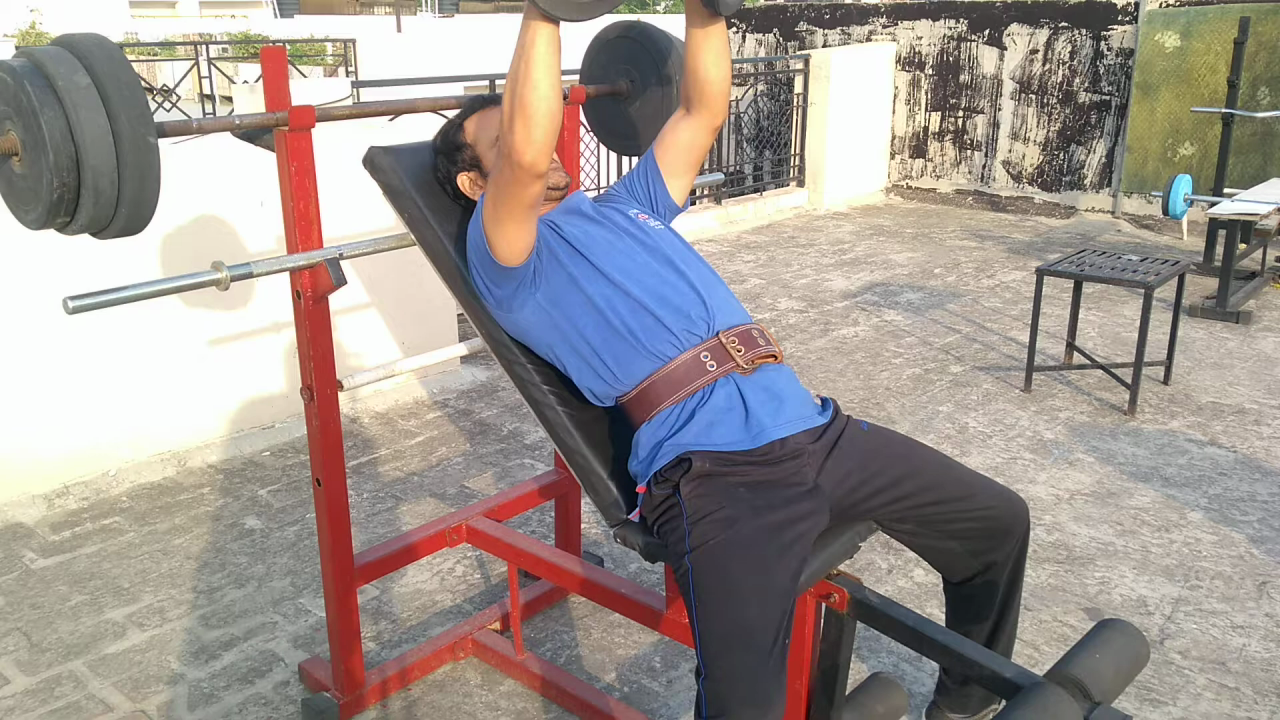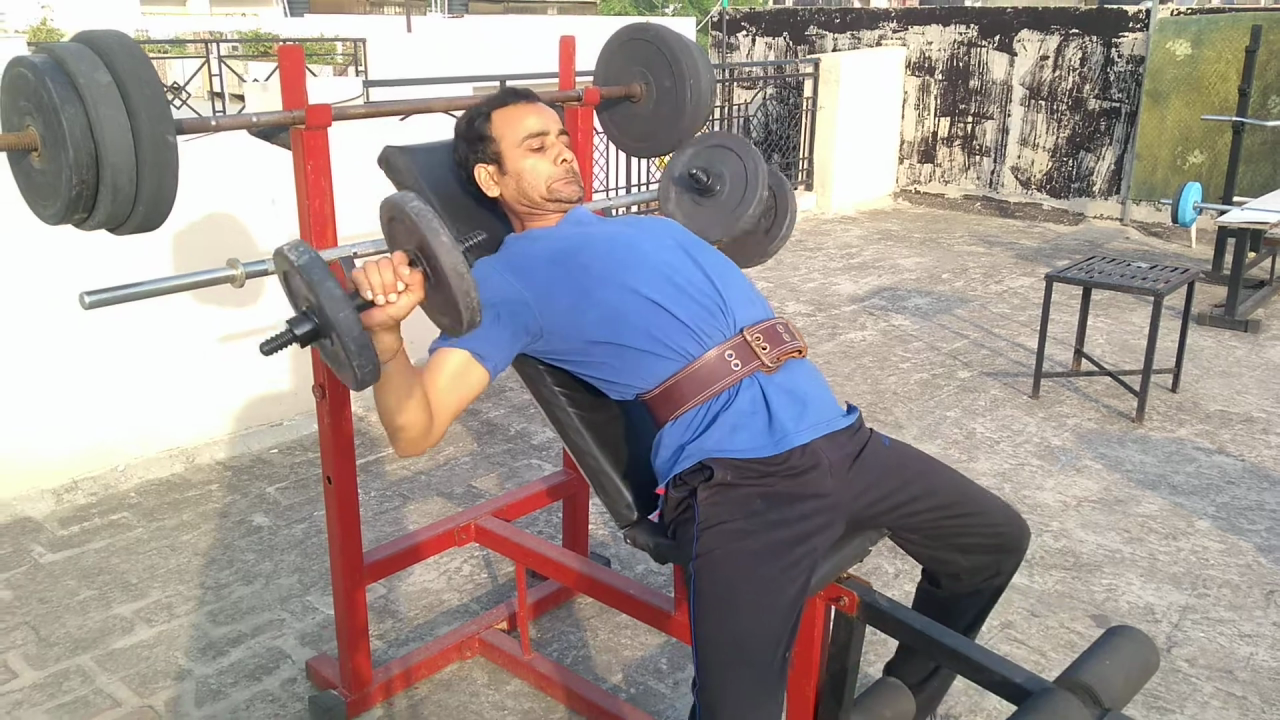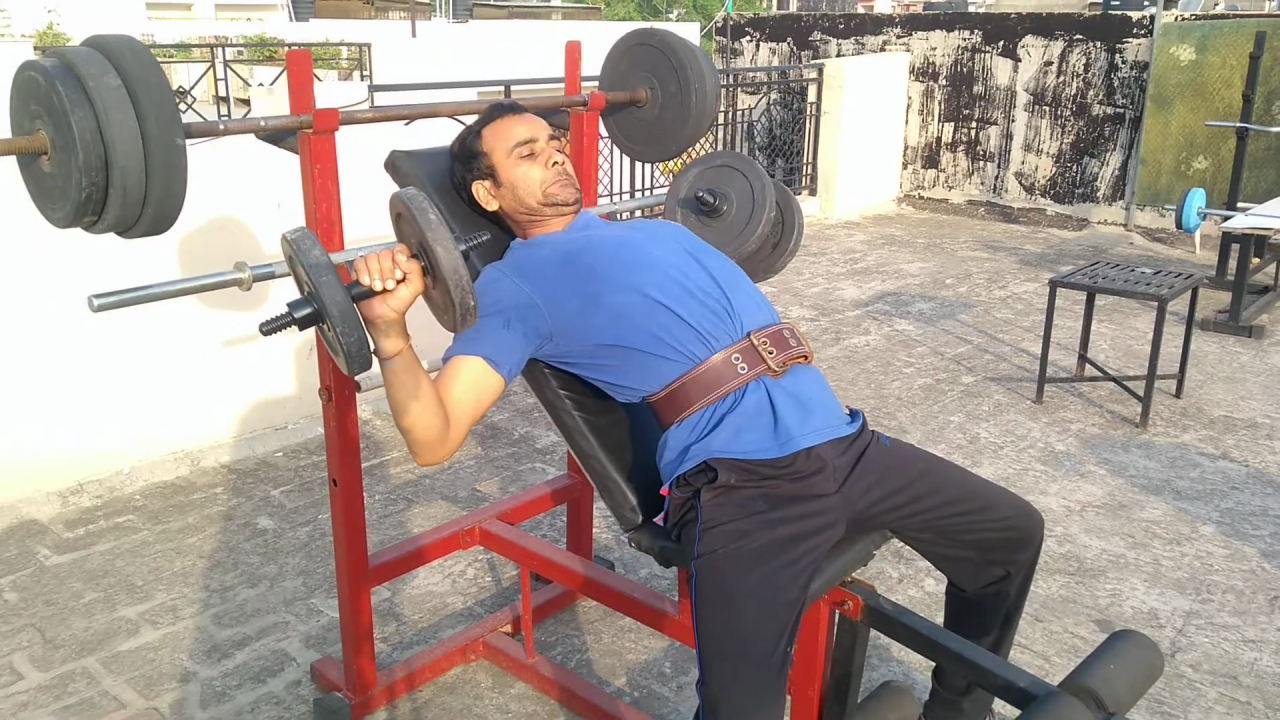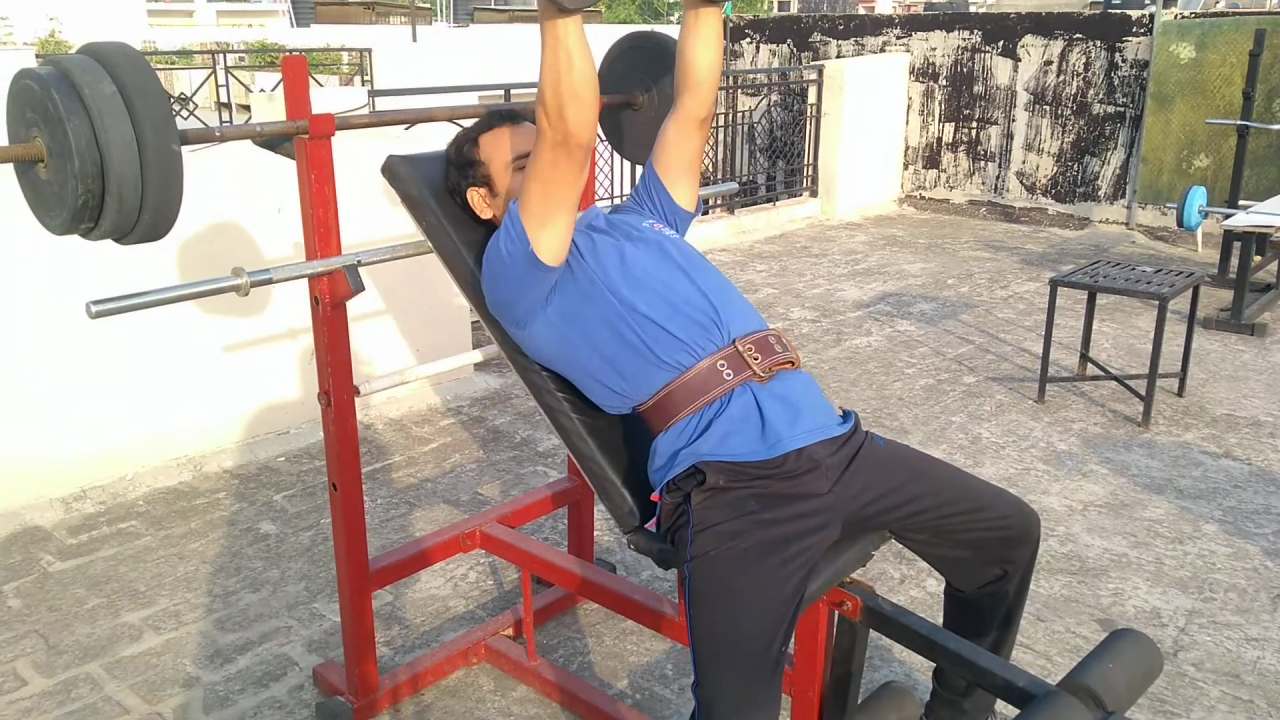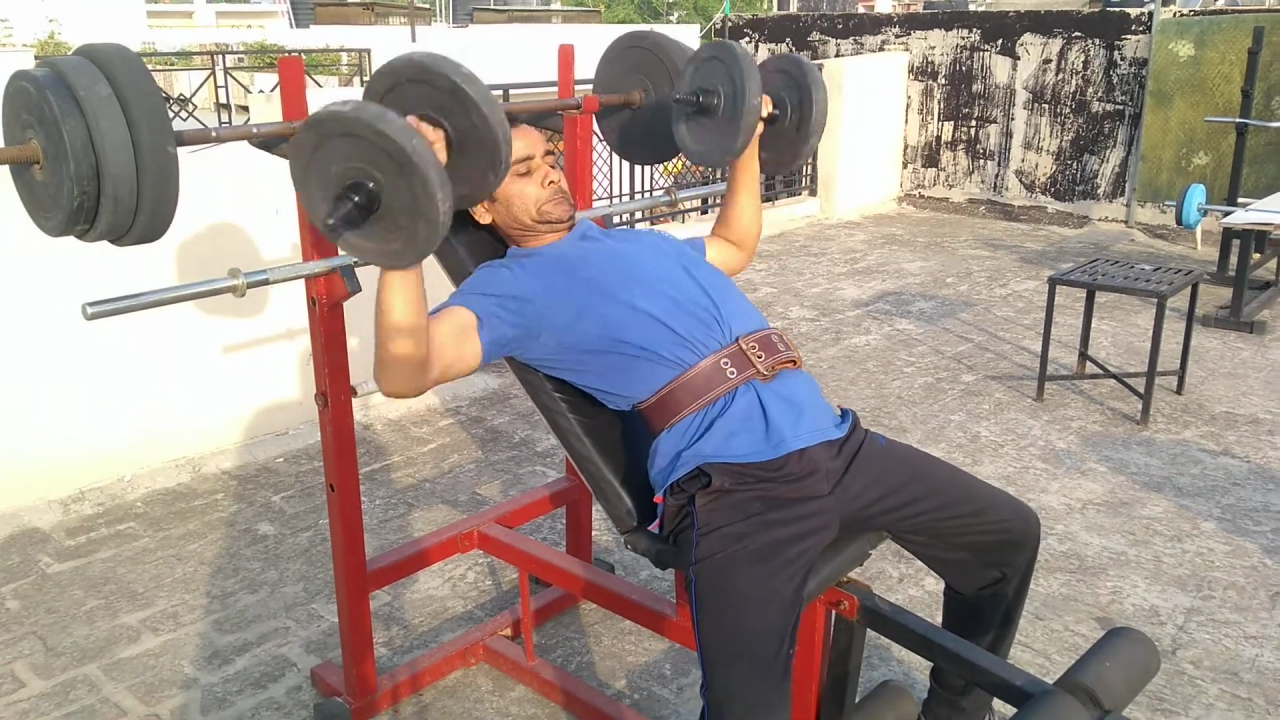
dt=0.7s
person 1, frame 1
left shoulder: (622, 207)
right shoulder: (508, 254)
left elbow: (702, 111)
right elbow: (525, 160)
left hip: (811, 426)
right hip: (713, 473)
left knee: (998, 522)
person 1, frame 2
left shoulder: (639, 225)
right shoulder: (506, 276)
right elbow: (414, 428)
right wrist: (384, 328)
left hip: (837, 434)
right hip: (734, 476)
left knee: (998, 537)
person 1, frame 3
left shoulder: (648, 230)
right shoulder: (514, 285)
right elbow: (433, 437)
right wrist: (388, 325)
left hip: (839, 438)
right hip: (739, 479)
left knee: (1013, 533)
person 1, frame 4
left shoulder: (638, 223)
right shoulder: (518, 273)
left elbow: (692, 110)
right elbow: (569, 132)
left hip: (829, 438)
right hip: (732, 484)
left knee: (1009, 531)
person 1, frame 5
left shoulder: (633, 237)
right shoulder: (510, 286)
left elbow: (739, 244)
right elbow: (405, 371)
left wrist: (744, 142)
left hip: (832, 441)
right hip: (733, 484)
left knee: (1009, 535)
